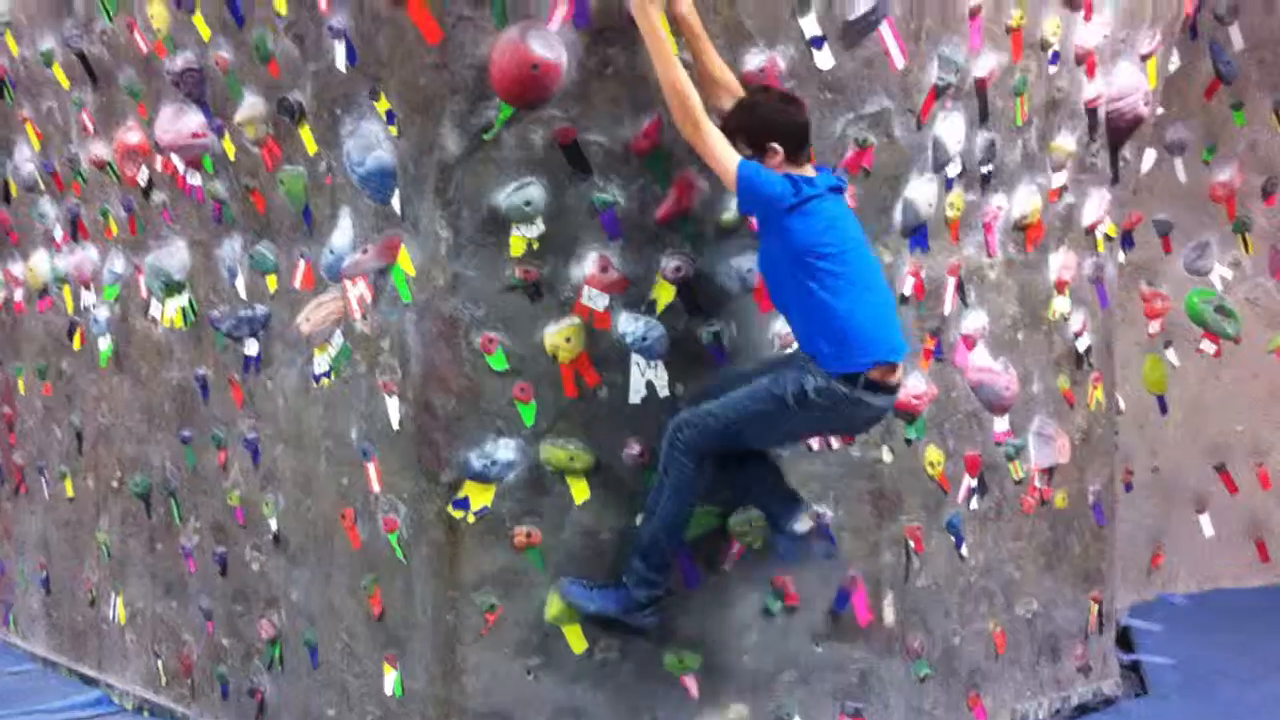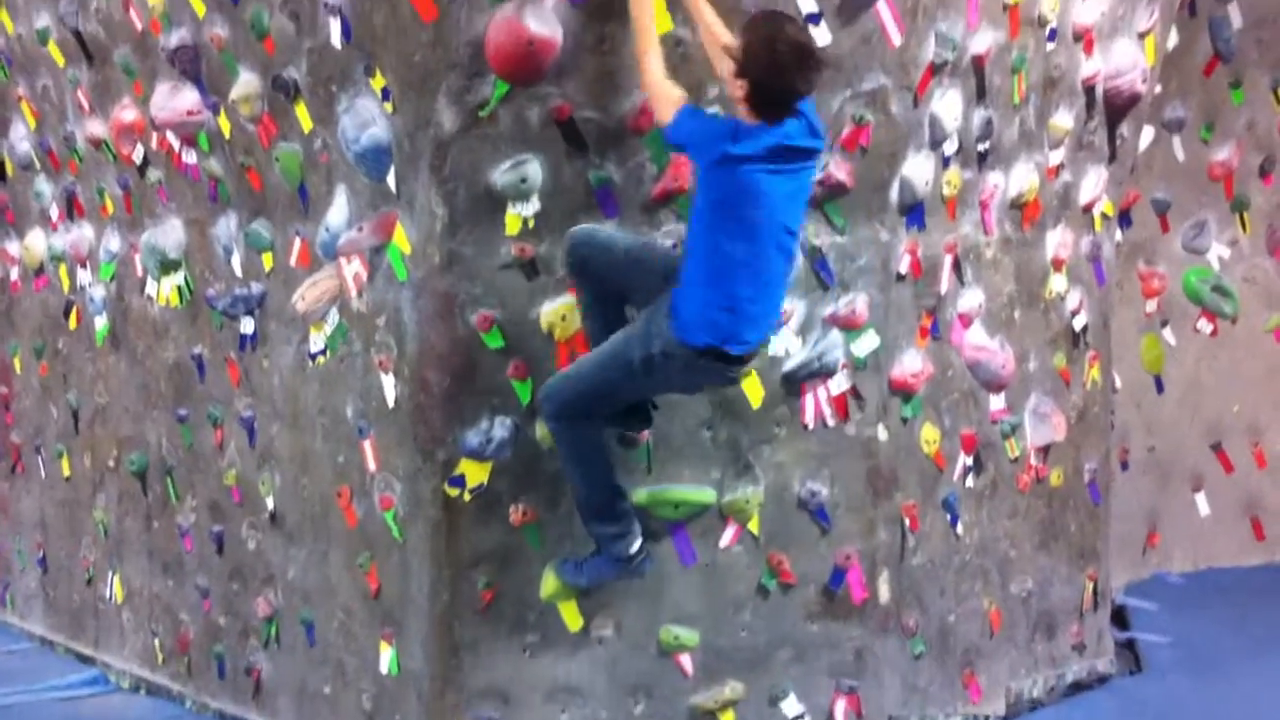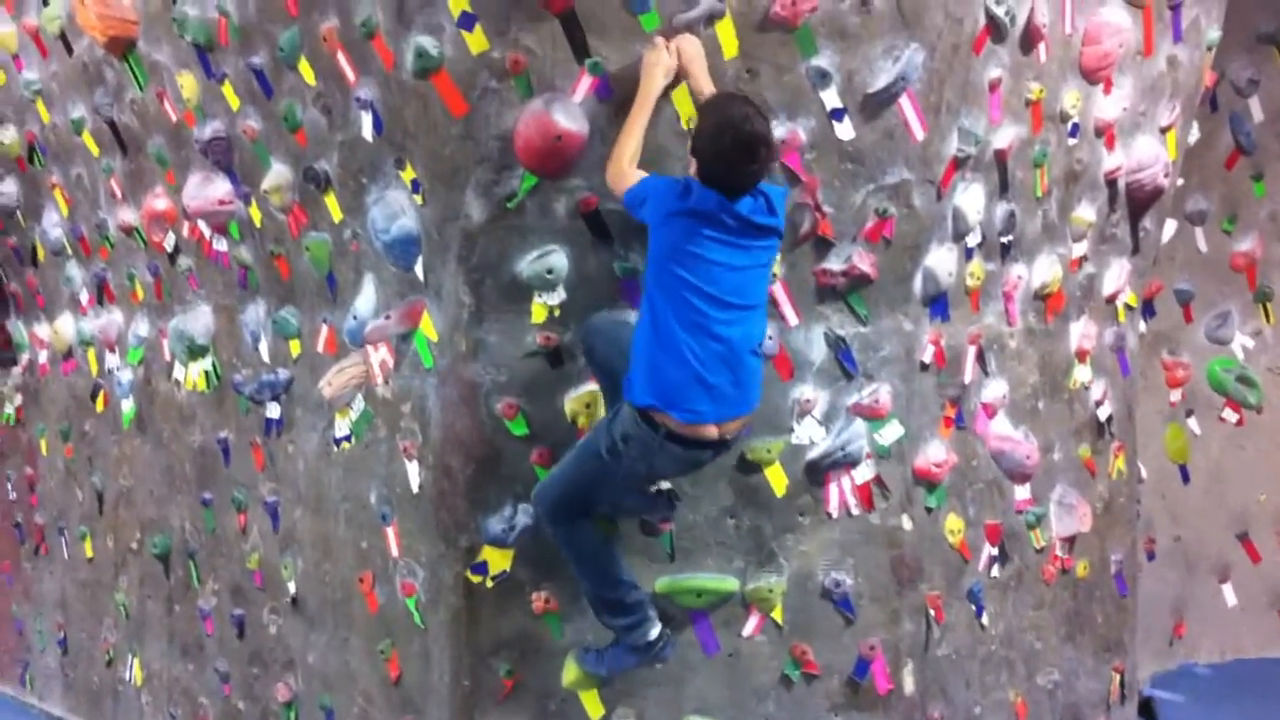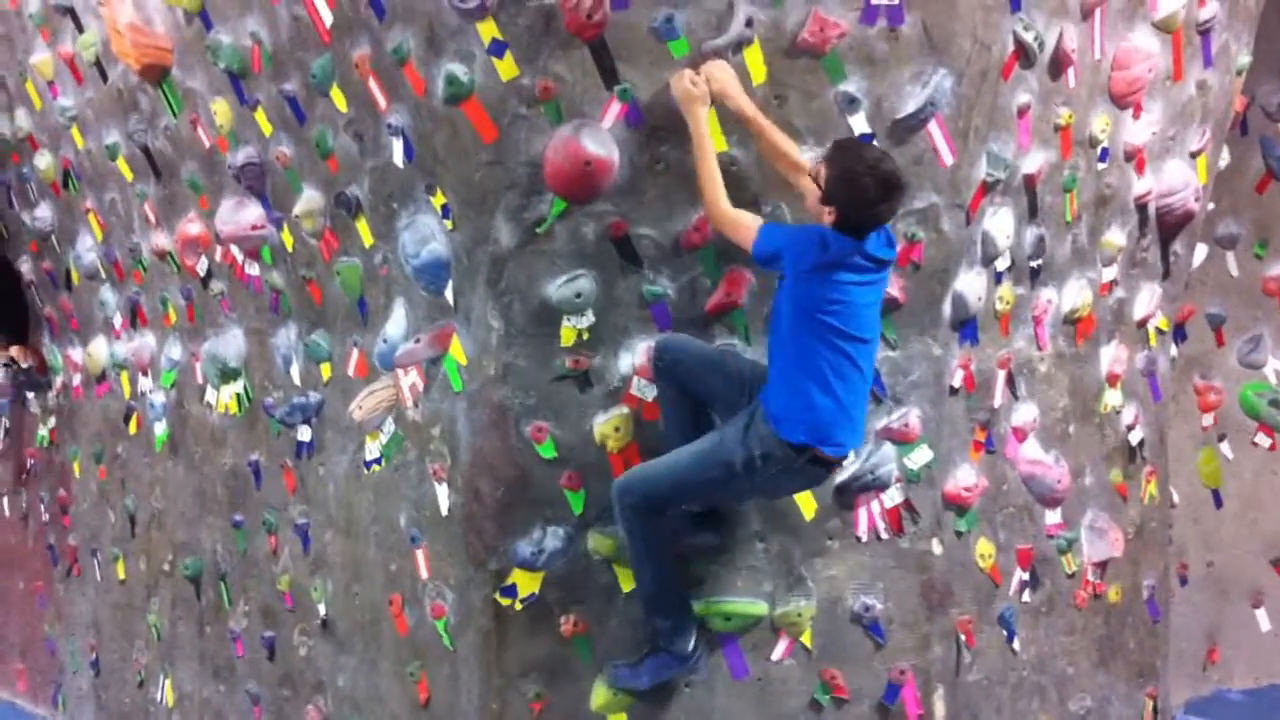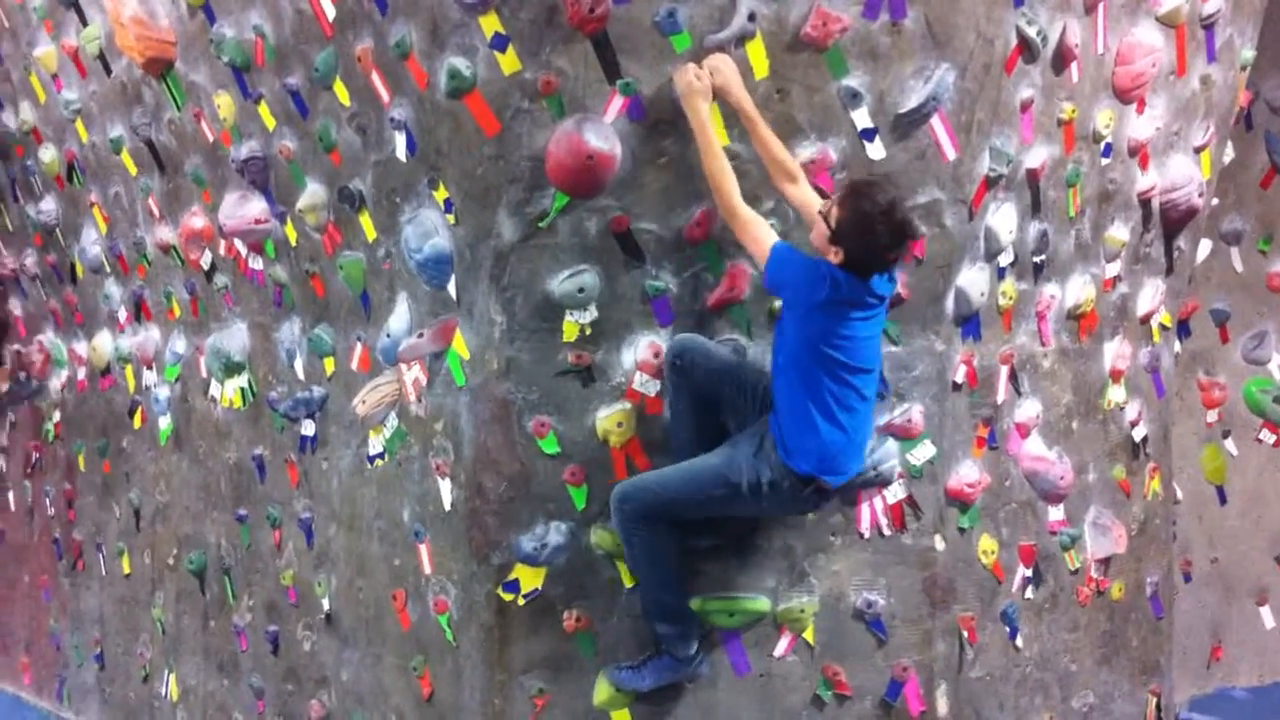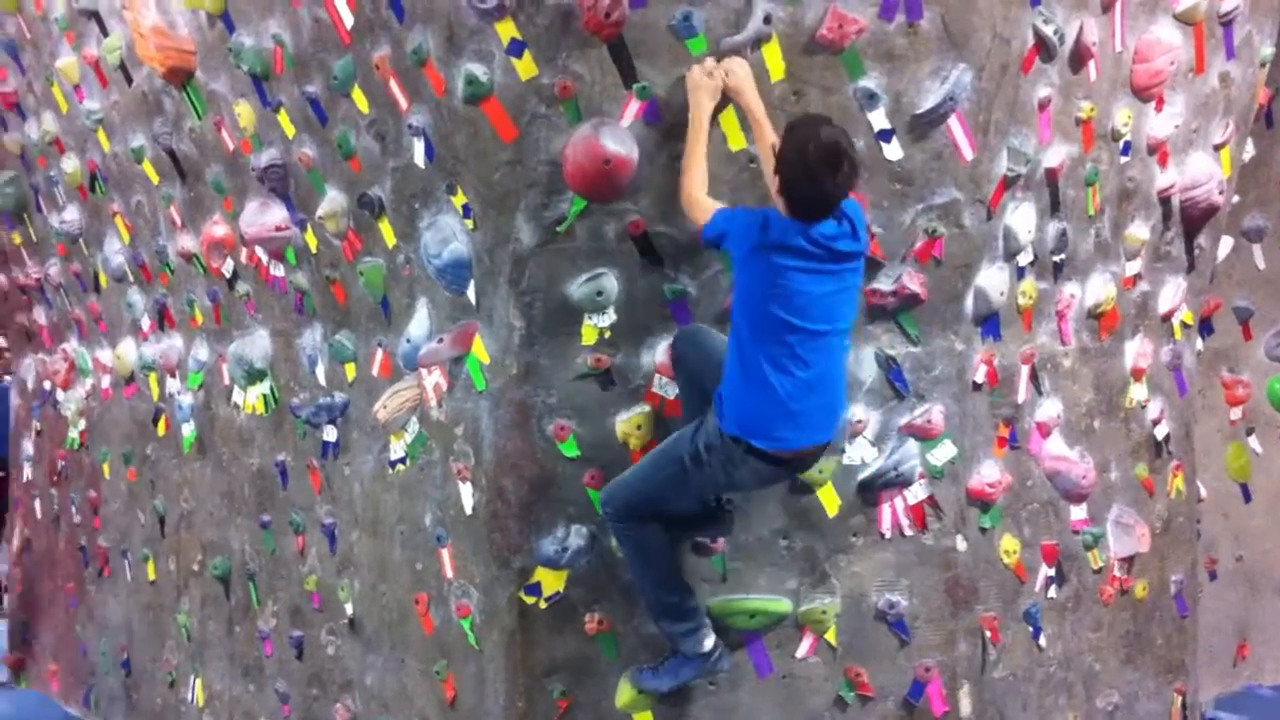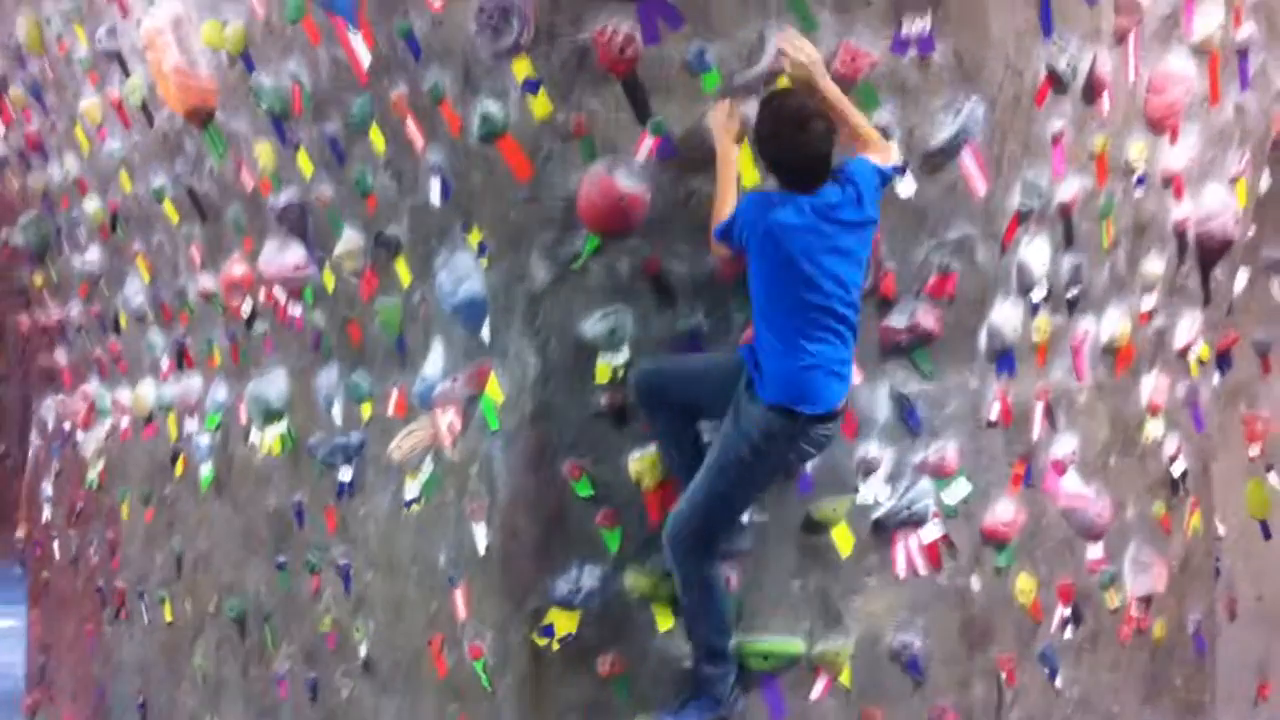
dt=0.7s
person 1, frame 1
left shoulder: (781, 197)
right shoulder: (813, 185)
left elbow: (695, 125)
right elbow: (730, 100)
left hip: (850, 385)
right hip: (858, 377)
left knee: (689, 436)
right knee: (712, 405)
left ankle: (638, 594)
right ankle: (790, 514)
person 1, frame 2
left shoulder: (723, 142)
right shoulder: (802, 127)
left elbow: (653, 82)
right elbow: (747, 56)
left hip: (697, 343)
right hip: (736, 315)
left knee: (562, 404)
right knee: (586, 246)
left ankle: (621, 546)
right ankle: (624, 394)
person 1, frame 3
left shoulder: (675, 204)
right shoulder: (769, 207)
left elbow: (617, 170)
right elbow: (740, 153)
left wrist: (652, 83)
right wrist: (699, 76)
left hip: (665, 427)
right hip: (731, 423)
left knee: (555, 505)
right knee: (600, 332)
left ankle: (638, 631)
right ankle: (642, 489)
person 1, frame 4
left shoulder: (815, 250)
right shoulder: (872, 235)
left elbow: (719, 213)
right elbow: (793, 168)
left wrist: (696, 115)
right wrist: (737, 102)
left hip: (792, 444)
right hip: (791, 406)
left knee: (632, 494)
right knee: (670, 354)
left ankle: (676, 644)
right ankle: (693, 494)
person 1, frame 5
left shoulder: (822, 285)
right shoulder: (867, 266)
left elbow: (734, 210)
right elbow: (791, 181)
left wrist: (698, 108)
right wrist: (739, 98)
left hip: (797, 469)
right hip: (796, 424)
left knee: (631, 502)
right knee: (686, 354)
left ankle: (679, 648)
right ankle: (694, 499)
person 1, frame 6
left shoulder: (759, 234)
right shoulder: (851, 227)
left elbow: (693, 203)
right elbow: (803, 183)
left wrist: (701, 108)
right wrist: (750, 99)
left hip: (754, 444)
right hip: (817, 436)
left knee: (622, 505)
right knee: (690, 342)
left ankle: (695, 645)
right ankle: (702, 507)
person 1, frame 7
left shoulder: (765, 216)
right shoulder: (857, 191)
left elbow: (721, 241)
right elbow: (881, 147)
left wrist: (724, 148)
right wrist: (816, 80)
left hip: (787, 409)
right hip: (772, 376)
left knee: (686, 538)
right knee: (649, 383)
right ankle: (716, 506)
